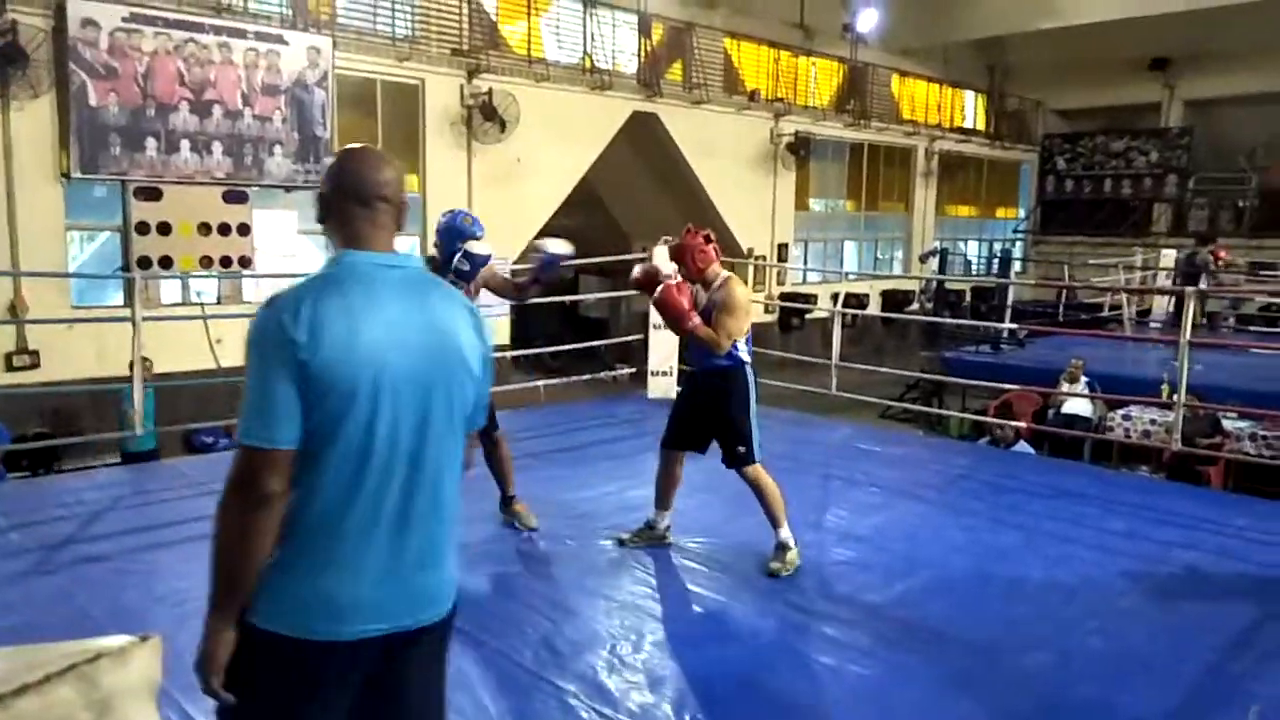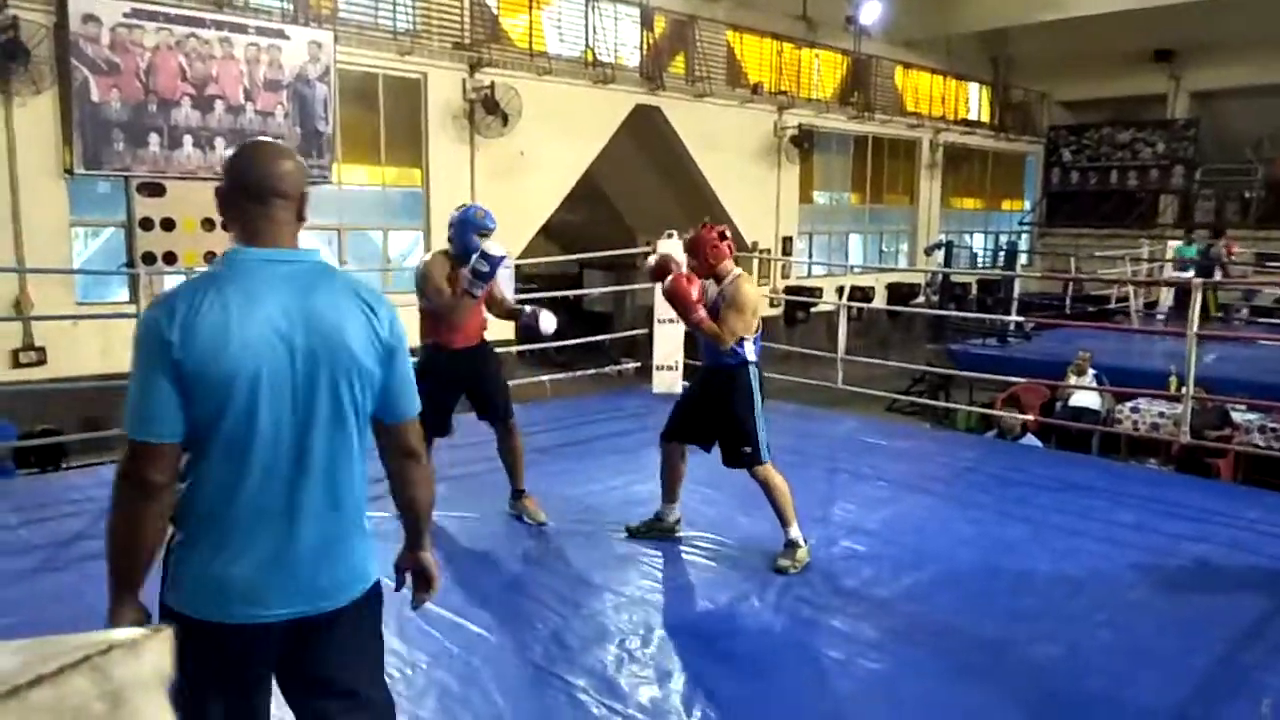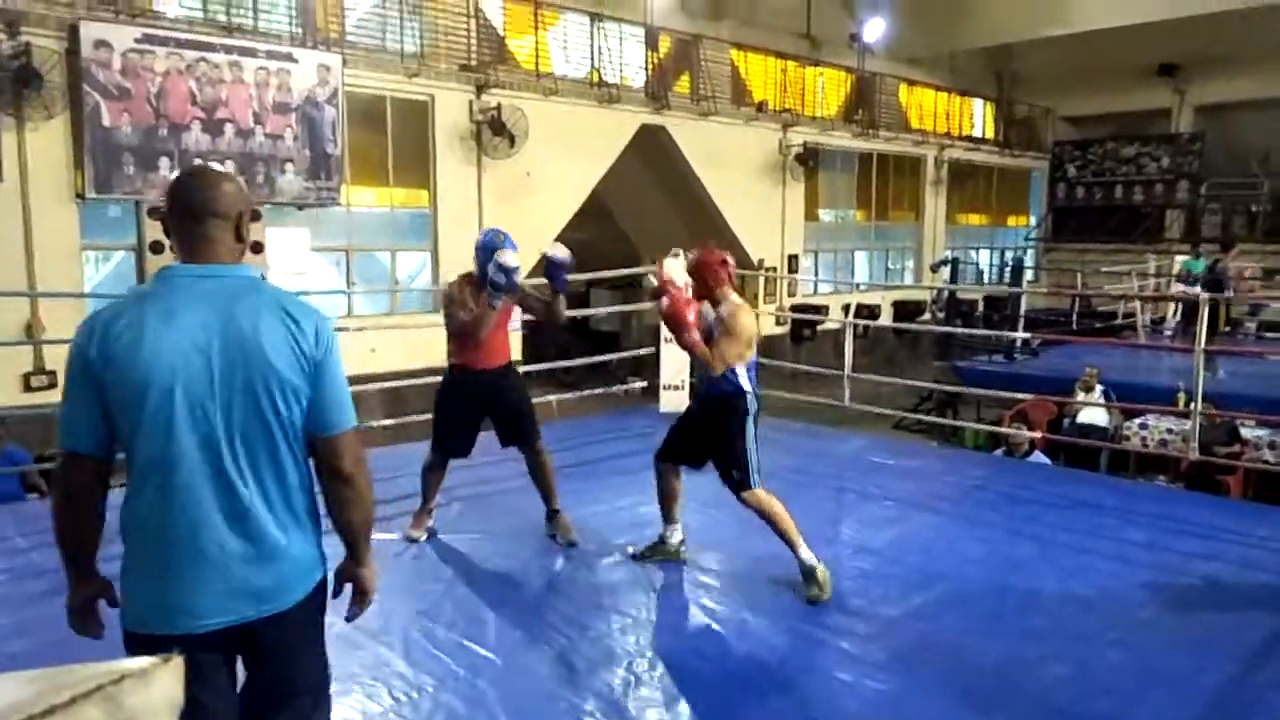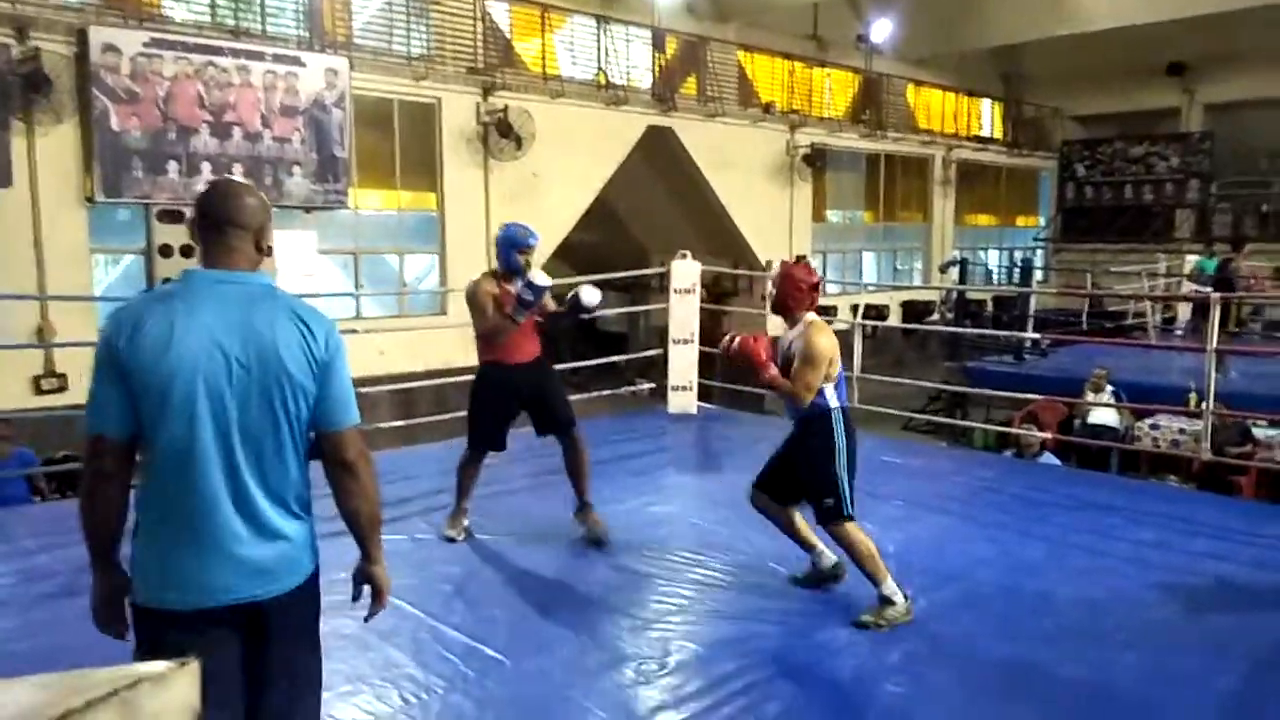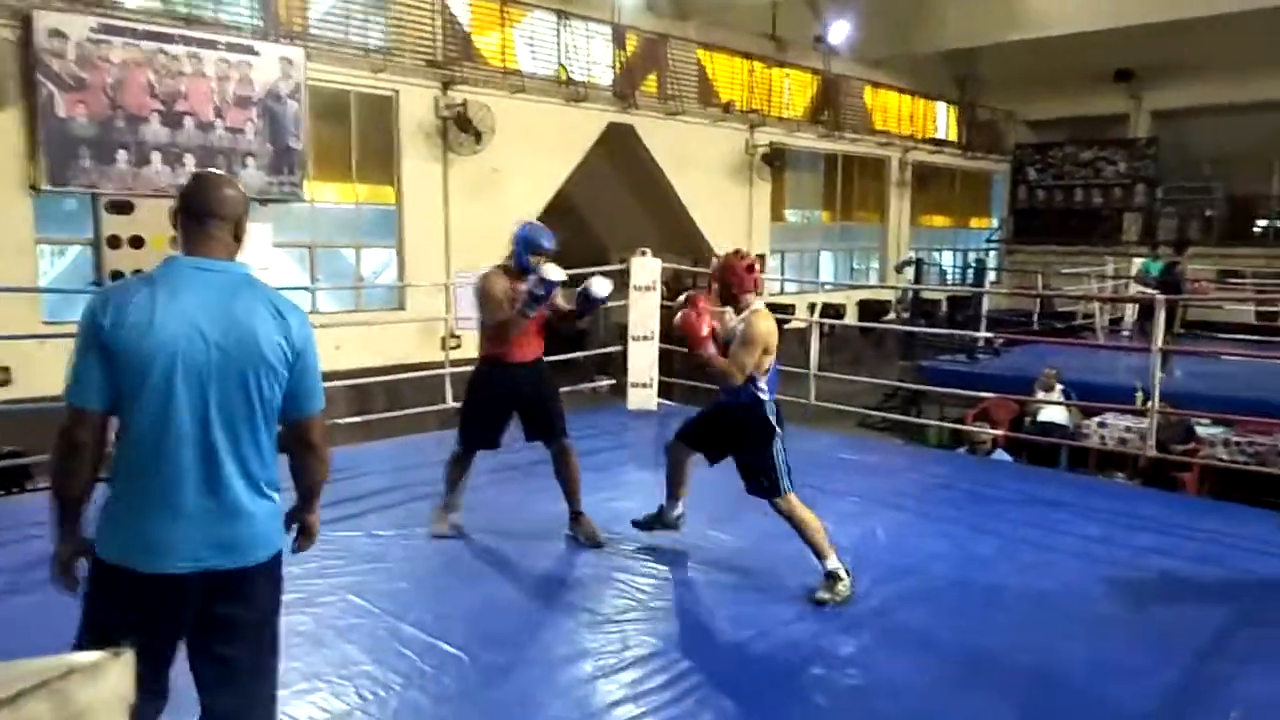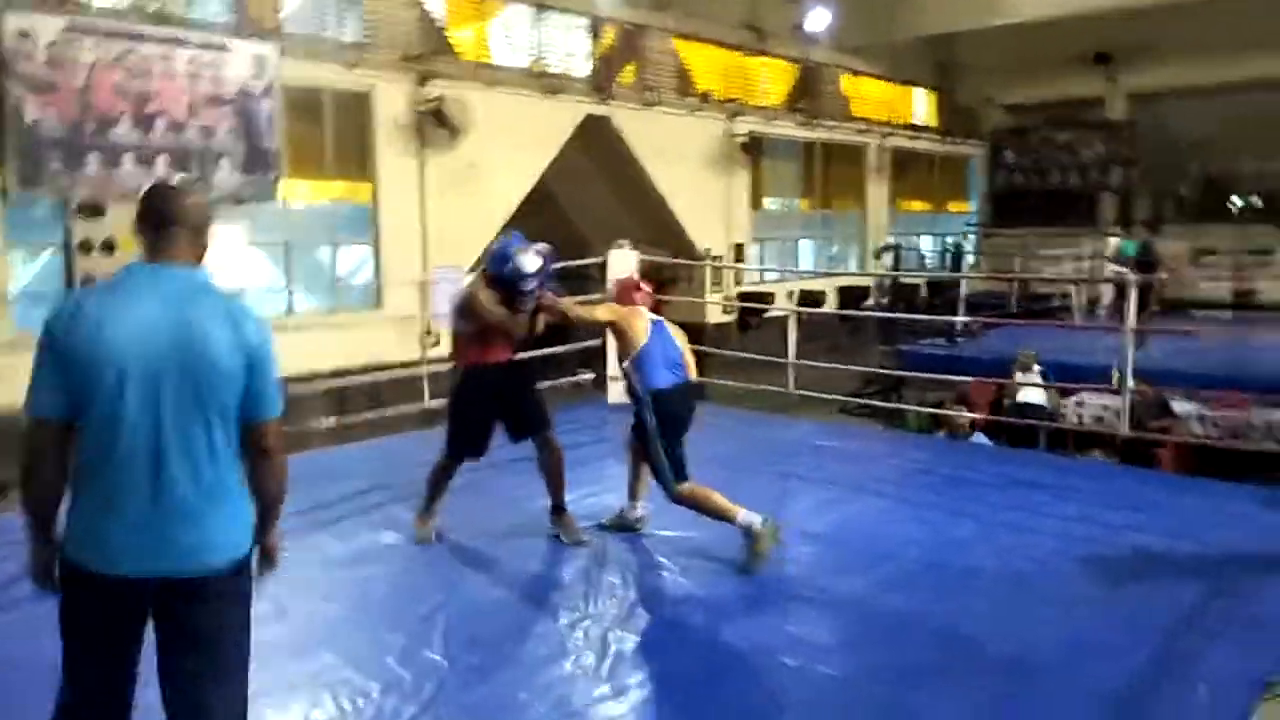
dt=0.4s
person 1, frame 1
left shoulder: (294, 317)
right shoulder: (462, 317)
left elbow: (261, 488)
left wrist: (222, 617)
left hip: (306, 608)
right hip: (424, 596)
person 1, frame 2
left shoulder: (177, 316)
right shoulder: (369, 308)
left elbow: (148, 479)
right elbow: (407, 452)
left wrist: (124, 596)
right wrist: (418, 543)
left hip: (216, 596)
right hip: (339, 582)
person 1, frame 3
left shoulder: (107, 332)
right shoulder: (301, 323)
left elbow: (80, 481)
right elbow: (342, 467)
left wrist: (81, 575)
right wrist: (360, 556)
left hip: (169, 599)
right hip: (286, 582)
person 1, frame 4
left shoulder: (132, 326)
right shoulder: (311, 329)
left elbow: (106, 467)
right elbow: (347, 459)
left wrist: (104, 568)
right wrist: (371, 554)
left hip: (178, 582)
right hip: (283, 570)
person 1, frame 5
left shoulder: (115, 307)
right shoulder: (285, 318)
left elbow: (81, 437)
right elbow: (310, 440)
left wrist: (68, 529)
right wrist: (307, 506)
left hip: (139, 549)
right hip: (247, 547)
person 1, frame 6
left shoulder: (75, 317)
right shoulder: (240, 325)
left elbow: (45, 446)
right elbow: (266, 447)
left wrist: (42, 536)
right wrist: (267, 524)
left hip: (100, 552)
right hip: (209, 551)
person 2, frame 1
left shoulder: (732, 291)
right shoulder: (696, 287)
left elbow: (719, 345)
right elbow: (681, 329)
left wrist: (686, 316)
right wrist: (660, 293)
left hip: (731, 381)
right hip: (700, 377)
left knee: (748, 467)
right knee: (670, 451)
left ankle: (786, 543)
right ankle: (659, 525)
person 2, frame 2
left shoulder: (742, 289)
right shoulder: (711, 283)
left elbow: (724, 340)
right elbow: (700, 323)
left wrist: (692, 307)
right wrist: (675, 284)
left hip: (738, 379)
right hip: (710, 374)
left knee: (758, 466)
right knee: (671, 442)
left ankle: (796, 541)
right ankle: (667, 518)
person 2, frame 3
left shoulder: (738, 317)
right shoulder: (713, 309)
left elbow: (714, 365)
right elbow: (699, 341)
left wrist: (686, 330)
right wrist: (673, 301)
left hip: (734, 405)
right hip: (707, 399)
left knee: (749, 493)
right knee: (666, 463)
left ankle: (810, 565)
right ankle: (671, 540)
person 2, frame 4
left shoulder: (815, 337)
right shoulder: (794, 333)
left elbow: (802, 396)
right elbow: (787, 377)
left wrist: (763, 367)
right wrist: (753, 356)
left hip: (828, 431)
right hip: (806, 429)
left knee: (838, 523)
right knee: (764, 498)
left ankle: (894, 599)
right ankle: (824, 562)
person 2, frame 5
left shoulder: (758, 324)
right shoulder: (740, 317)
left elbow: (733, 376)
right elbow: (724, 352)
left wrist: (701, 344)
right wrist: (703, 322)
left hip: (756, 415)
right hip: (729, 406)
left knee: (782, 500)
right knee: (678, 448)
left ankle: (836, 573)
right ankle: (671, 513)
person 2, frame 6
left shoulder: (621, 314)
right shoulder: (671, 328)
left elbow: (576, 312)
right elbow: (691, 374)
left wrist: (545, 299)
left hip: (659, 403)
right hip: (682, 396)
left knee: (678, 488)
right knee: (638, 442)
left ankle: (754, 526)
right ankle: (632, 513)
person 3, frame 1
left shoulder: (478, 269)
left elbow: (517, 292)
left wrist: (544, 272)
right wrist: (459, 280)
left knee: (492, 435)
left ankle: (509, 501)
person 3, frame 2
left shoulder: (486, 262)
right shoulder: (433, 268)
left elbow: (497, 305)
right elbow: (450, 317)
left wrist: (527, 314)
right wrist: (476, 281)
left hip: (476, 352)
right hip: (440, 358)
left knee: (506, 424)
right knee: (426, 433)
left ankle: (519, 496)
person 3, frame 3
left shoulder: (511, 285)
right shoulder: (457, 290)
left elbow: (554, 316)
right elbow: (474, 332)
left wrist: (558, 283)
right wrist: (496, 293)
left hip: (502, 375)
right hip: (464, 379)
left knee: (534, 447)
right knee: (441, 453)
left ankle: (554, 515)
right ankle: (425, 513)
person 3, frame 4
left shoulder: (533, 282)
right shoulder: (482, 288)
left elbow: (553, 317)
right elbow: (491, 337)
left wrist: (574, 308)
right wrist: (520, 309)
left hip: (536, 369)
right hip: (497, 375)
left knee: (572, 436)
right knee: (477, 449)
left ankle: (584, 509)
right ankle: (460, 511)
person 3, frame 5
left shoulder: (544, 280)
right shoulder: (492, 282)
left elbow: (566, 319)
right elbow: (503, 332)
left wrist: (584, 304)
right wrist: (531, 302)
left hip: (533, 370)
right hip: (496, 373)
left knee: (561, 445)
right knee: (468, 446)
left ankle: (577, 517)
right ankle: (449, 507)
person 3, frame 6
left shoulder: (513, 284)
right shoulder: (477, 295)
left elbow: (535, 330)
right elbow: (516, 333)
left wrist: (535, 291)
right wrist: (526, 293)
left hip: (509, 370)
right hip: (477, 378)
left knee: (547, 439)
right knee: (455, 455)
left ankle: (559, 512)
right ankle: (428, 512)
